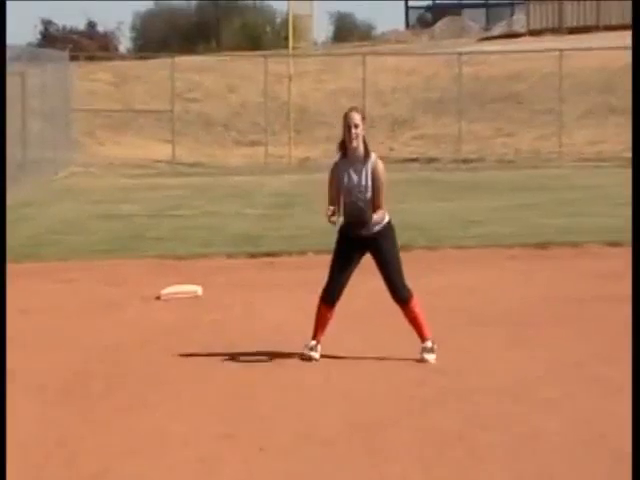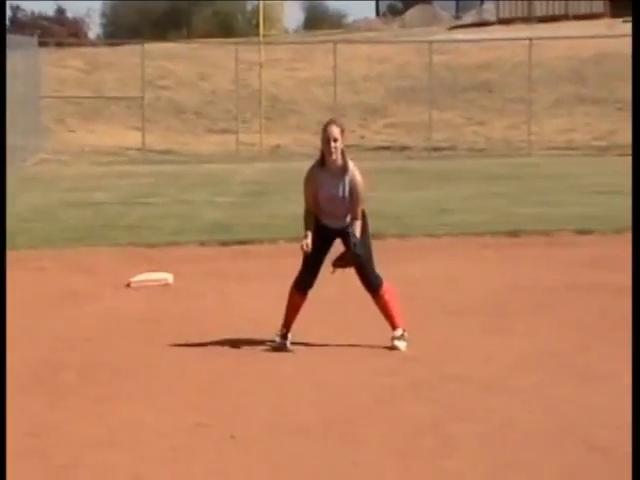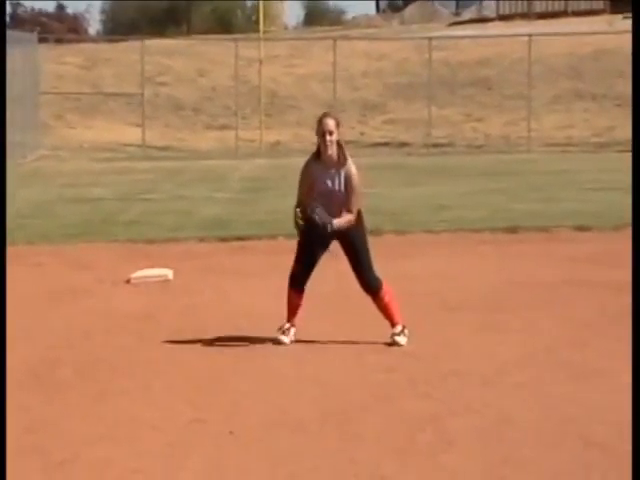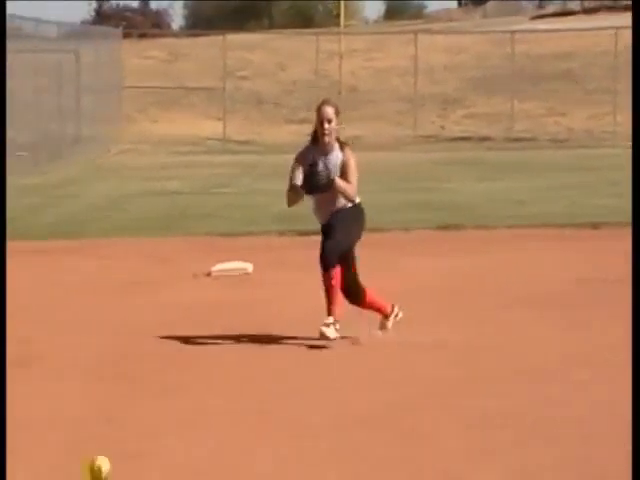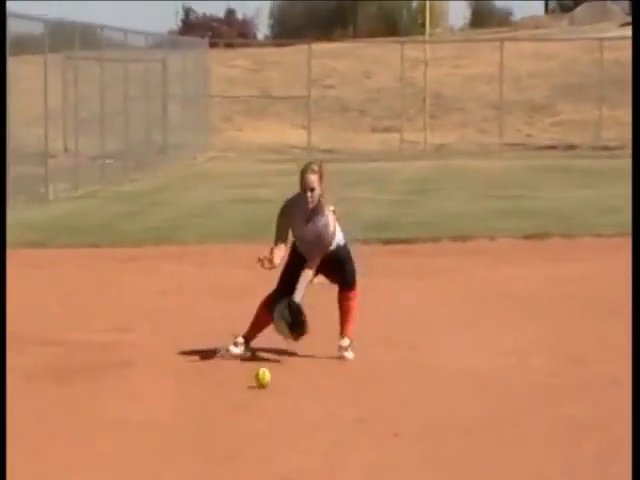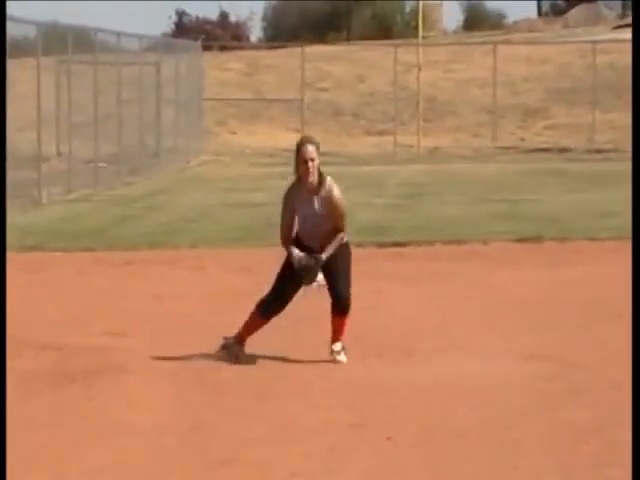
dt=0.4s
person 1, frame 1
left shoulder: (375, 166)
right shoulder: (337, 169)
left elbow: (382, 211)
right elbow: (334, 207)
left wrist: (368, 221)
right wrist: (332, 214)
left hip: (379, 231)
right hip: (350, 233)
left knee: (398, 289)
right knee: (333, 287)
left ankle: (427, 341)
right ankle: (315, 341)
person 1, frame 2
left shoulder: (353, 176)
right shoulder: (314, 175)
left elbow: (357, 217)
right elbow: (310, 210)
left wrist: (355, 242)
right wrist: (308, 234)
left hip: (350, 225)
right hip: (324, 225)
left knee: (369, 277)
right knee: (306, 276)
left ankle: (399, 330)
right ankle: (285, 330)
person 1, frame 3
left shoulder: (349, 170)
right shoulder: (309, 167)
left elbow: (351, 214)
right elbow: (302, 202)
left wrist: (331, 224)
right wrist: (298, 215)
left hip: (347, 225)
right hip: (317, 225)
left knee: (368, 280)
right knee: (297, 275)
left ankle: (398, 326)
right ankle: (290, 324)
person 1, frame 4
left shoulder: (345, 155)
right shoulder: (305, 155)
left elbow: (352, 193)
right elbow: (290, 200)
left wrist: (331, 179)
right wrist: (299, 185)
left hip: (349, 215)
right hip: (327, 221)
left knee: (329, 254)
right knee: (352, 292)
left ankle: (332, 319)
right ankle: (388, 310)
person 1, frame 5
left shoulder: (327, 219)
right shoulder: (289, 208)
left elbow: (312, 267)
right elbow: (280, 243)
left wrist: (297, 298)
right wrist: (273, 258)
left hip: (334, 254)
right hip: (302, 252)
left knee: (347, 278)
right knee: (279, 295)
left ankle: (346, 340)
right ankle: (247, 339)
person 1, frame 6
left shoulder: (331, 191)
right shoulder: (292, 193)
left elbow: (341, 231)
right elbow: (286, 237)
left wrist: (321, 256)
right wrist: (292, 253)
left hip: (334, 249)
right hip: (304, 248)
left knee: (342, 296)
right knee: (275, 300)
left ankle: (337, 344)
right ankle: (238, 340)
